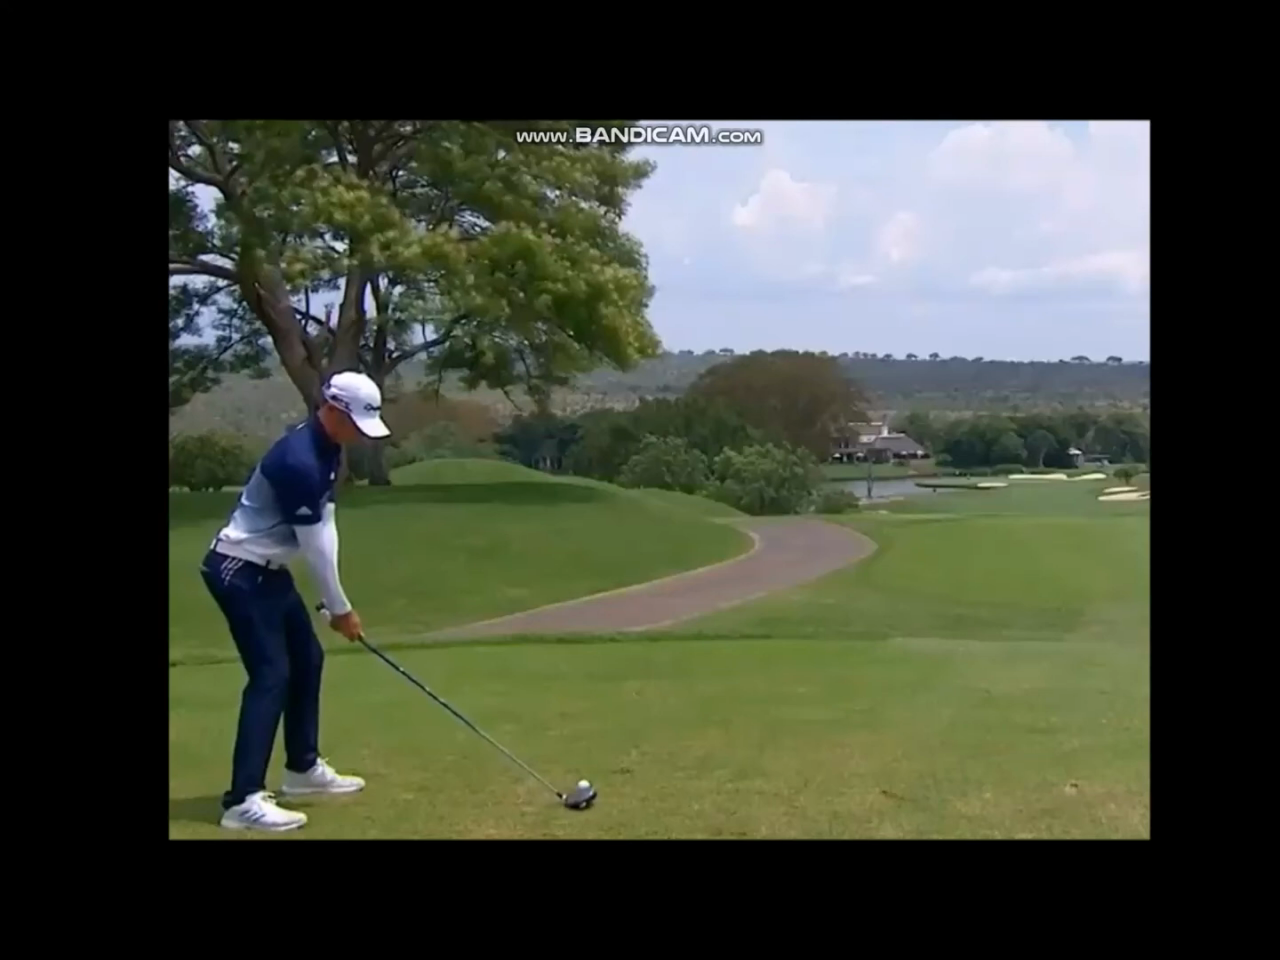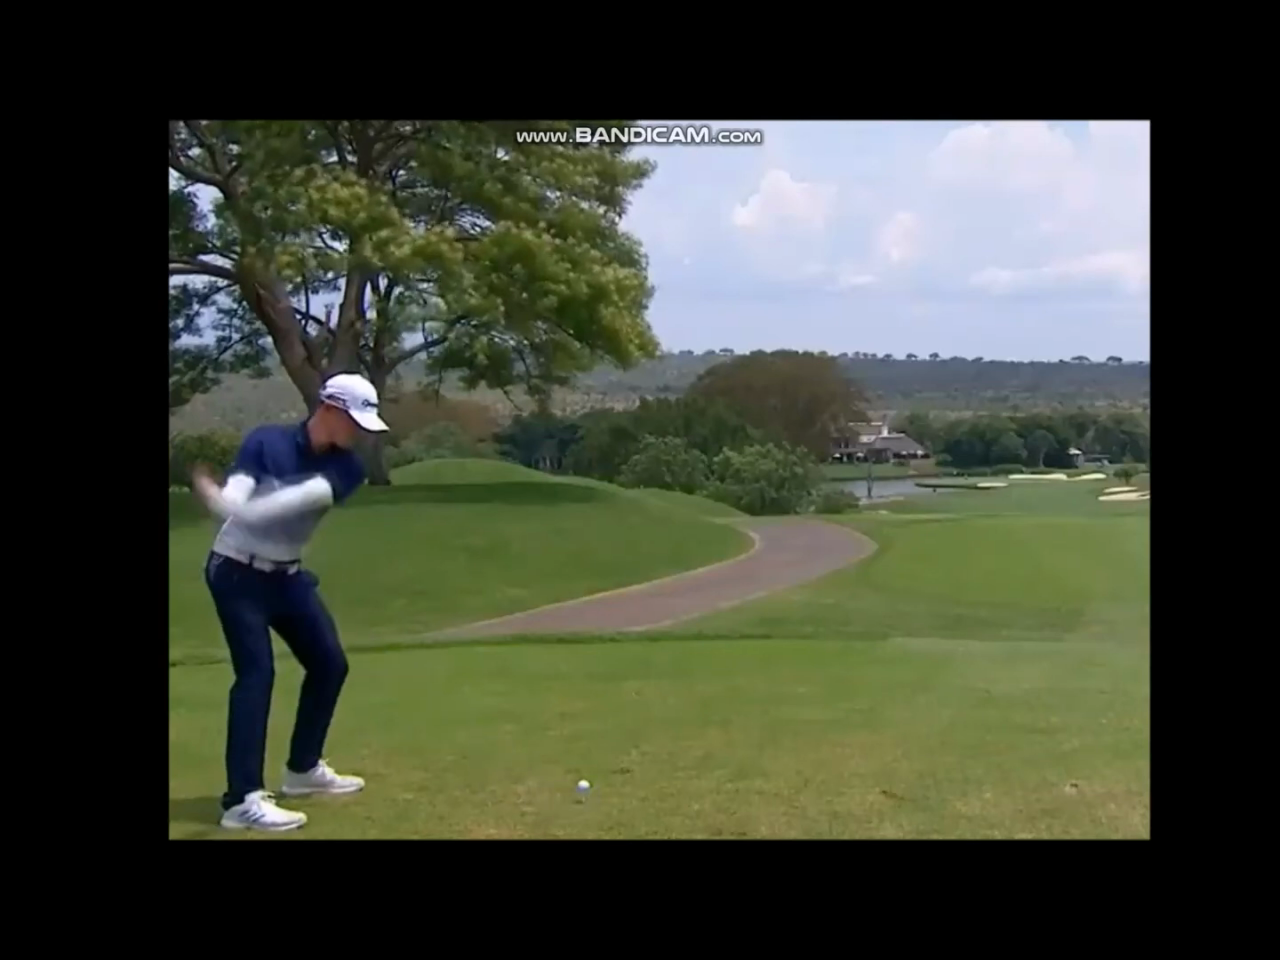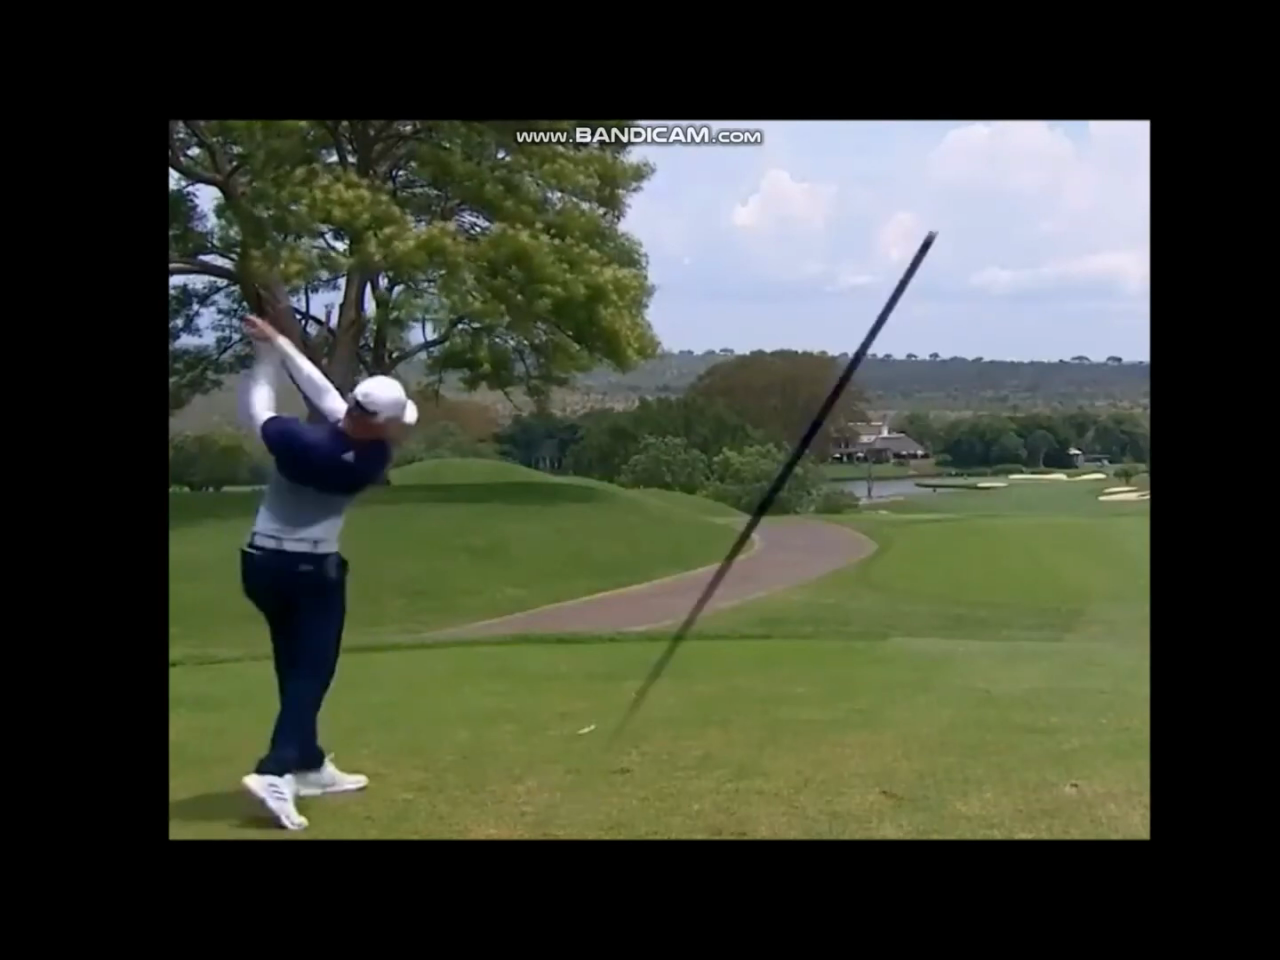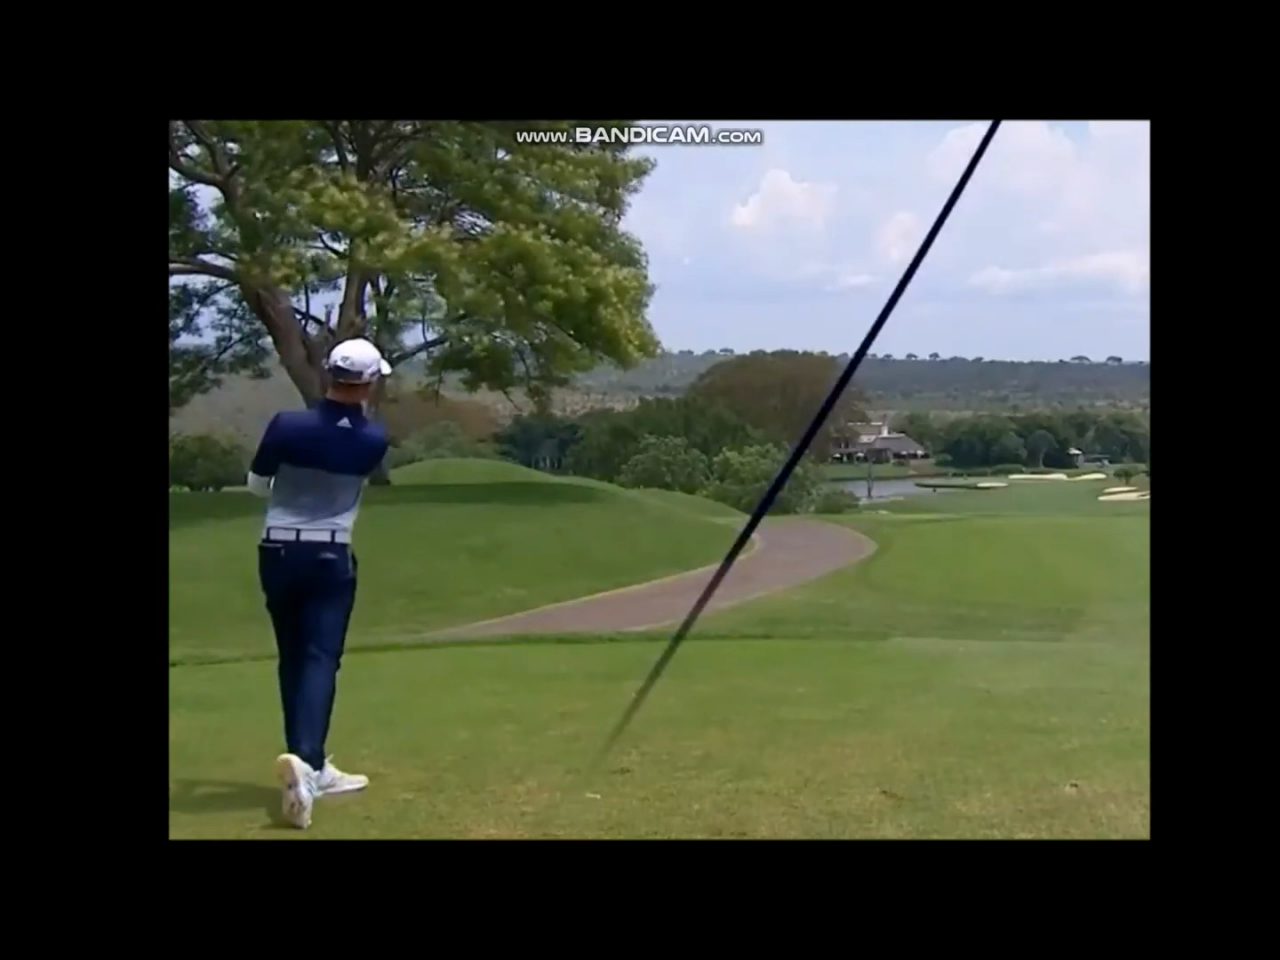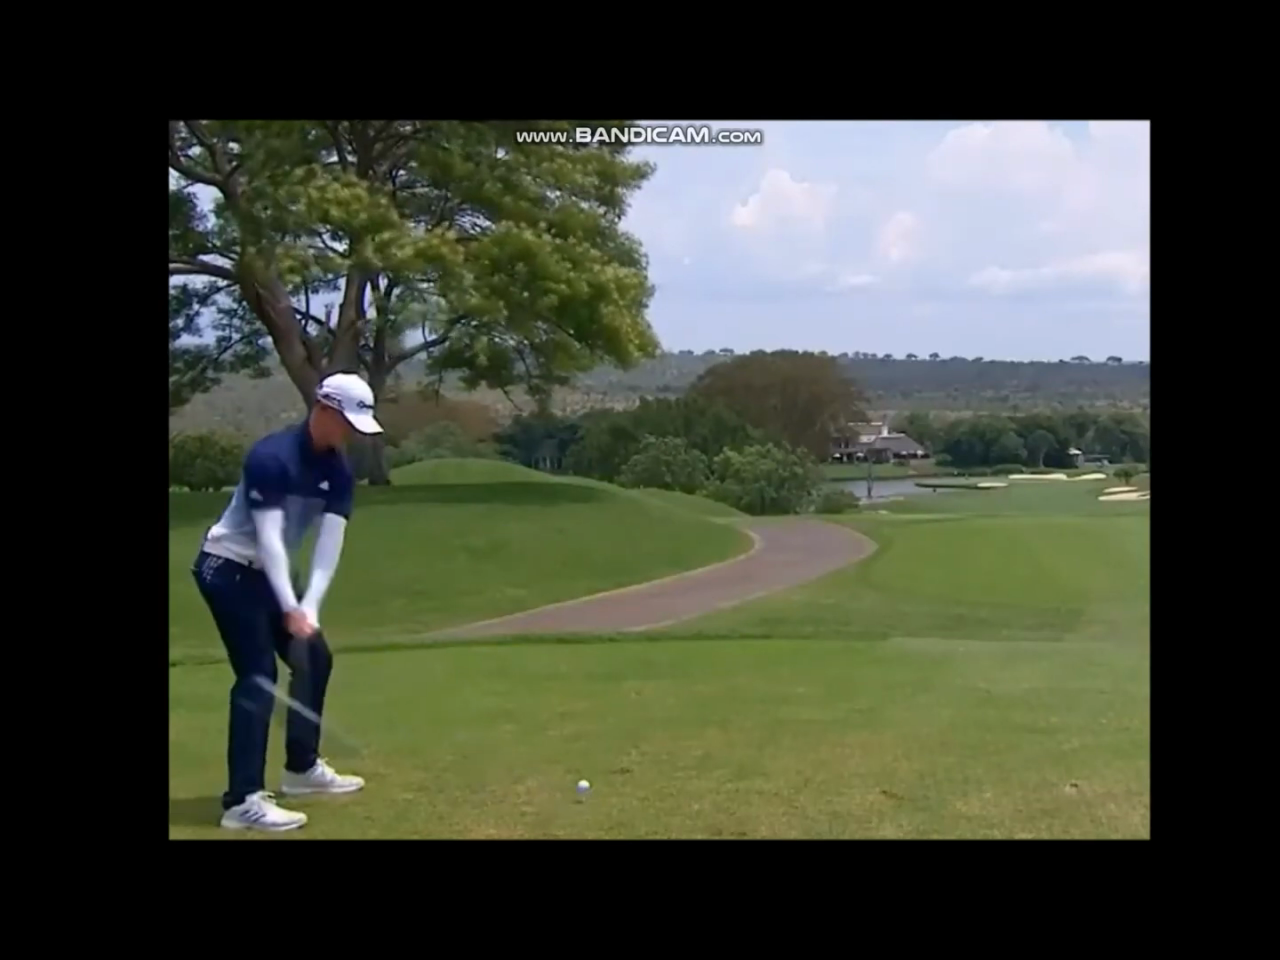
dt=0.7s
person 1, frame 1
left shoulder: (325, 451)
right shoulder: (298, 461)
left elbow: (326, 529)
right elbow: (313, 546)
left wrist: (333, 600)
right wrist: (340, 607)
left hip: (268, 570)
right hip: (238, 571)
left knee: (307, 661)
right knee: (271, 675)
left ankle: (303, 767)
right ankle: (243, 799)
person 1, frame 2
left shoulder: (346, 468)
right shoulder: (266, 438)
left elbow: (304, 496)
right elbow: (234, 492)
left wrist: (238, 507)
right wrist: (221, 499)
left hip: (287, 574)
right hip: (236, 572)
left knee: (329, 664)
right knee: (256, 674)
left ankle: (304, 768)
right ankle: (242, 799)
person 1, frame 3
left shoulder: (298, 441)
right shoulder: (369, 460)
left elbow: (255, 412)
right elbow: (334, 409)
left wrist: (272, 349)
right wrist: (281, 345)
left hip: (261, 563)
right hip: (312, 568)
left knee: (296, 663)
right knee: (311, 671)
left ankle: (307, 766)
right ankle: (275, 773)
person 1, frame 4
left shoulder: (287, 427)
right shoulder: (374, 440)
left elbow: (257, 486)
left hip: (279, 553)
right hip: (331, 558)
left knee: (294, 658)
right knee: (320, 659)
left ankle: (309, 765)
right ankle: (305, 760)
person 1, frame 5
left shoulder: (338, 470)
right shoulder: (271, 455)
left elbow: (330, 541)
right elbow: (268, 537)
left wrist: (310, 607)
right wrist: (290, 607)
left hip: (266, 573)
right hip: (227, 570)
left knee: (313, 658)
right knee: (258, 675)
left ankle: (303, 768)
right ankle: (243, 800)
